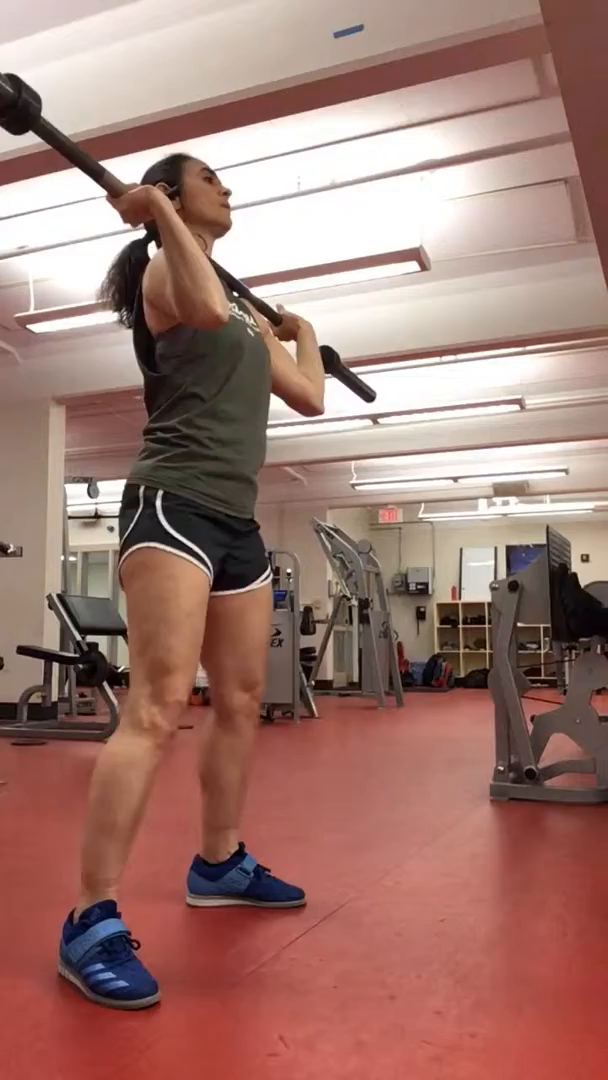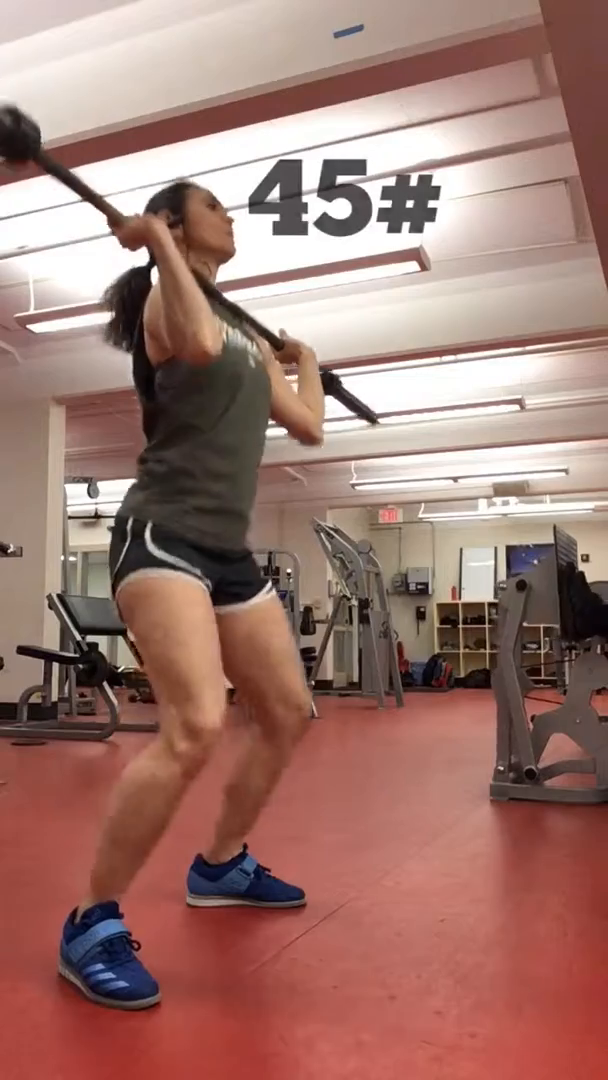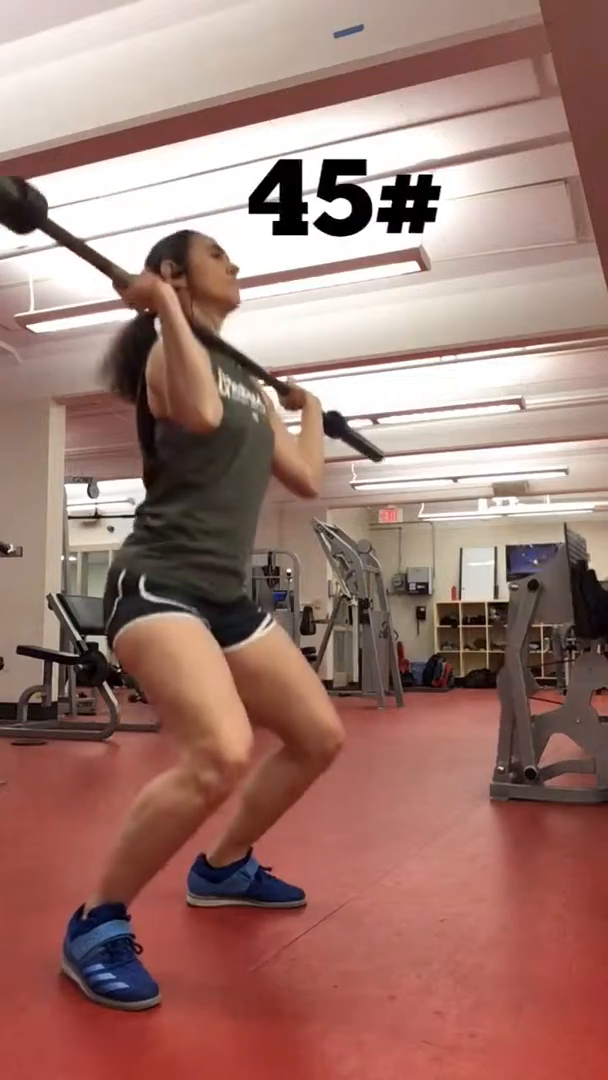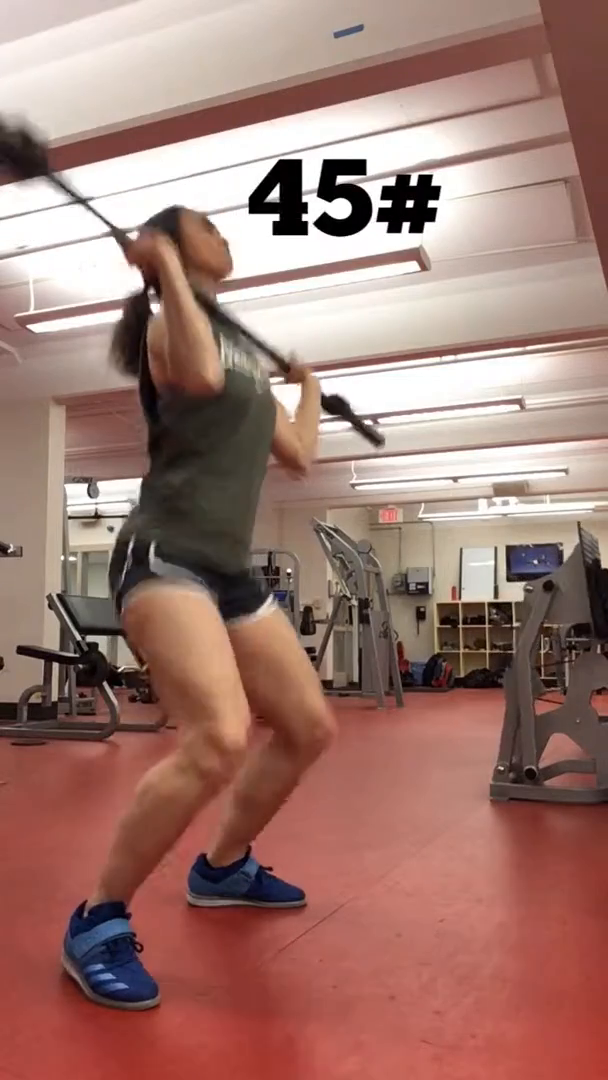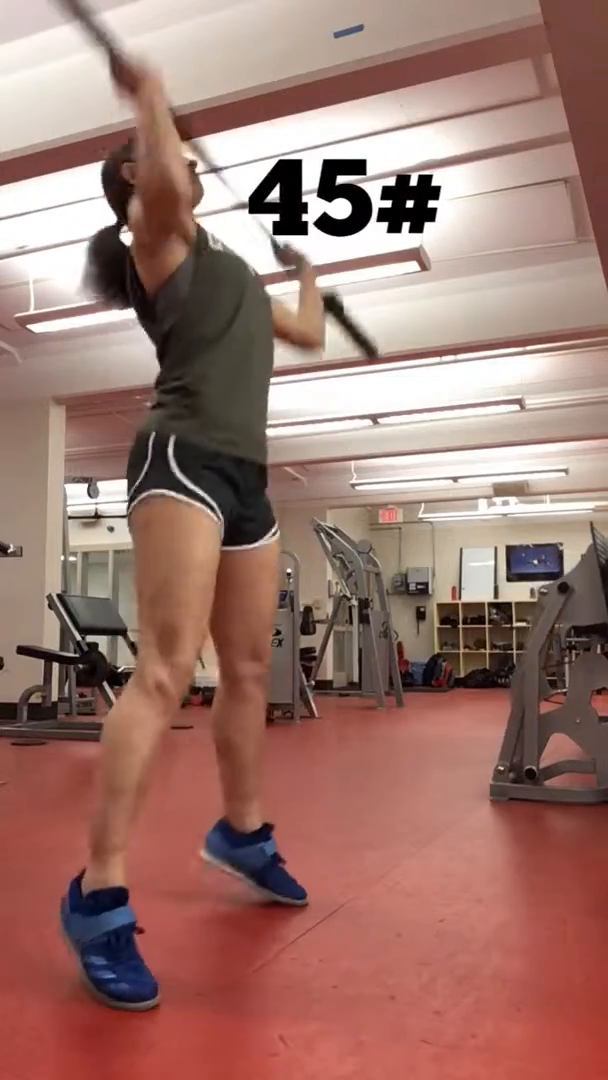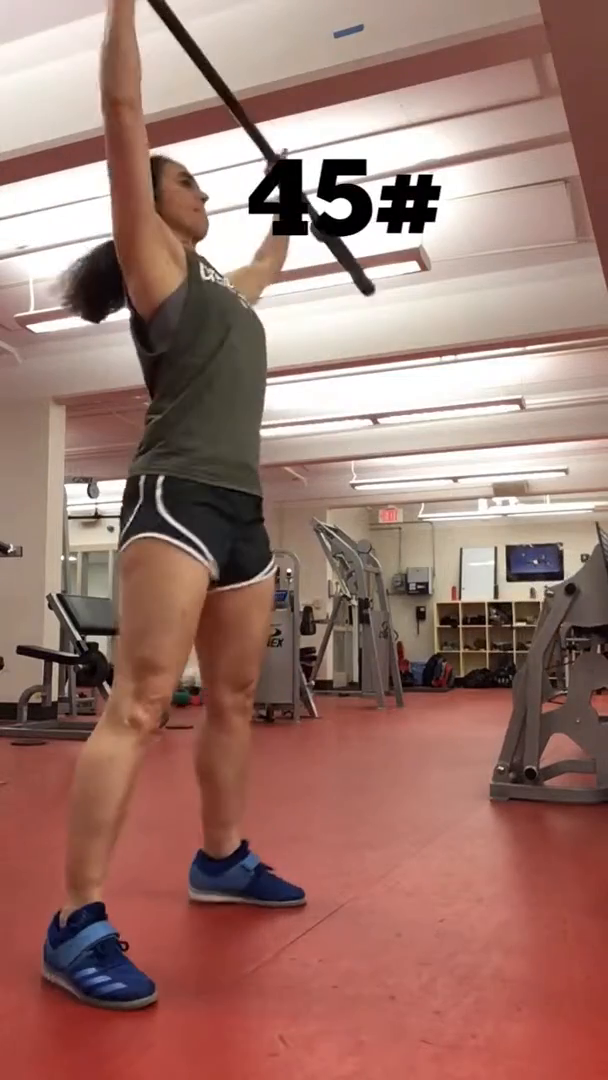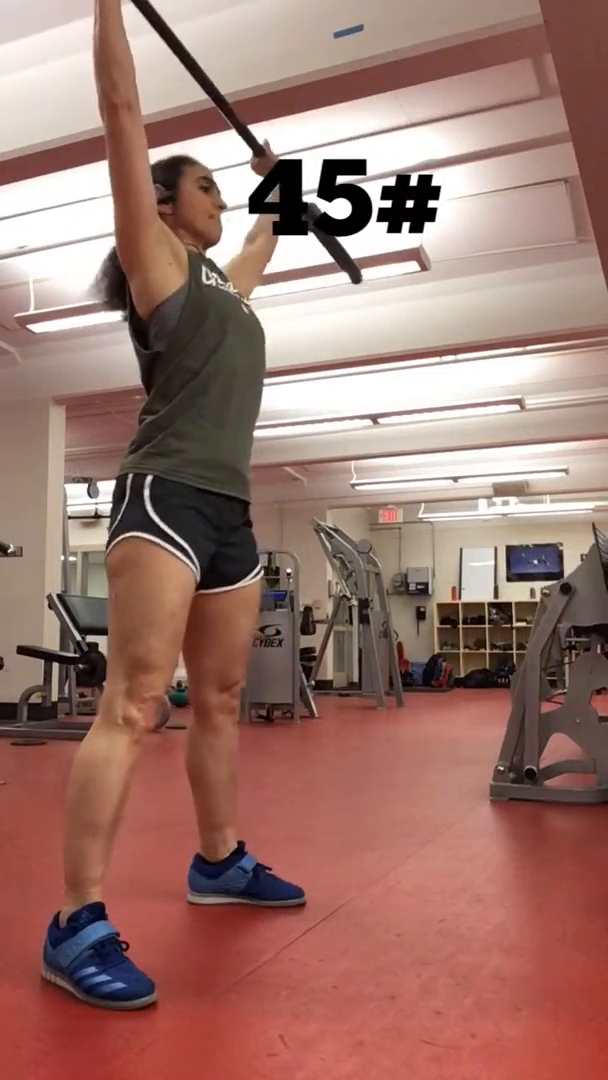
dt=0.2s
person 1, frame 1
left shoulder: (245, 311)
right shoulder: (163, 271)
left elbow: (309, 397)
right elbow: (204, 308)
left wrist: (302, 334)
right wrist: (163, 218)
left hip: (233, 520)
right hip: (172, 508)
left knee: (242, 704)
right knee: (159, 710)
left ankle: (219, 863)
right ankle: (91, 922)
person 1, frame 2
left shoulder: (245, 338)
right shoulder: (167, 304)
left elbow: (307, 426)
right elbow: (198, 351)
left wrist: (303, 364)
right wrist: (163, 249)
left hip: (226, 553)
right hip: (162, 542)
left knee: (288, 713)
right knee: (195, 728)
left ankle: (220, 866)
right ankle: (92, 922)
person 1, frame 3
left shoulder: (247, 386)
right shoulder: (172, 354)
left elbow: (305, 478)
right elbow: (201, 416)
left wrist: (308, 411)
right wrist: (164, 310)
left hip: (224, 598)
right hip: (157, 590)
left knee: (322, 738)
right knee: (222, 755)
left ankle: (222, 868)
right ankle: (96, 925)
person 1, frame 4
left shoulder: (247, 355)
right shoulder: (172, 329)
left elbow: (299, 454)
right elbow: (200, 374)
left wrist: (307, 389)
right wrist: (169, 271)
left hip: (228, 569)
right hip: (164, 563)
left knee: (307, 730)
right knee: (217, 741)
left ankle: (224, 867)
right ankle: (98, 924)
person 1, frame 5
left shoulder: (223, 262)
right shoulder: (159, 228)
left elbow: (303, 334)
right elbow: (166, 174)
left wrist: (307, 276)
right wrist: (148, 94)
left hip: (244, 476)
right hip: (184, 458)
left knee: (249, 673)
right knee: (166, 671)
left ankle: (242, 834)
right ankle: (97, 899)
person 1, frame 6
left shoulder: (219, 286)
right shoulder: (151, 255)
left elbow: (275, 265)
right elbow: (122, 112)
left hip: (241, 509)
right hip: (177, 498)
left knee: (232, 704)
right knee: (140, 707)
left ankle: (223, 860)
right ankle: (77, 926)
person 1, frame 7
left shoulder: (222, 283)
right shoulder: (156, 256)
left elbow: (264, 244)
right elbow: (121, 113)
left wrist: (274, 187)
left hip: (228, 511)
right hip: (166, 499)
left knee: (220, 704)
right knee: (133, 707)
left ankle: (220, 862)
right ankle: (77, 927)
